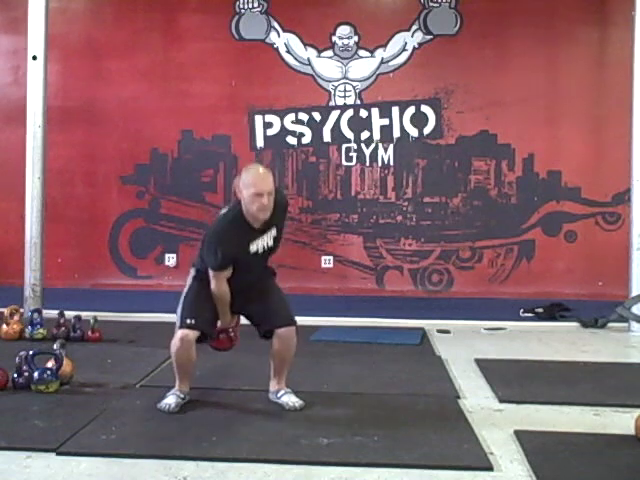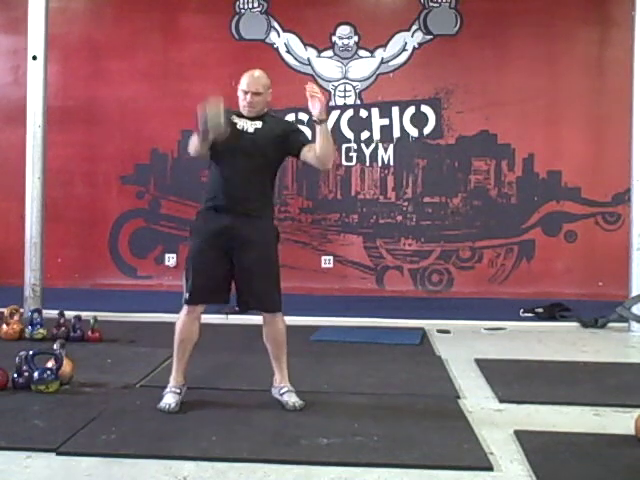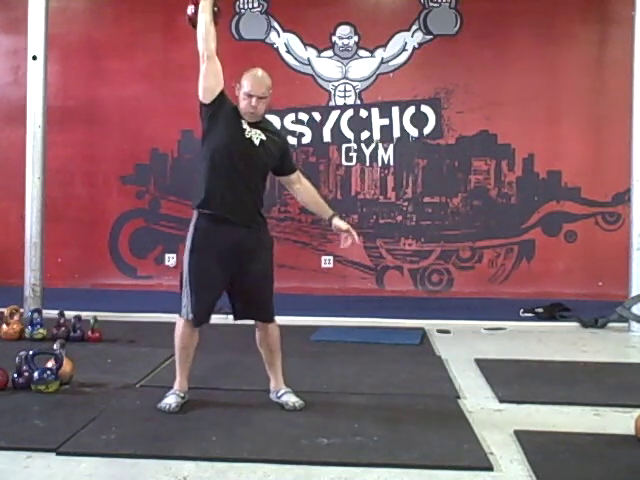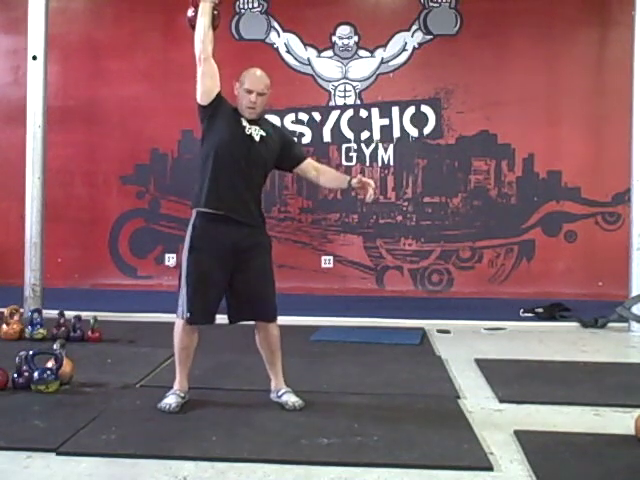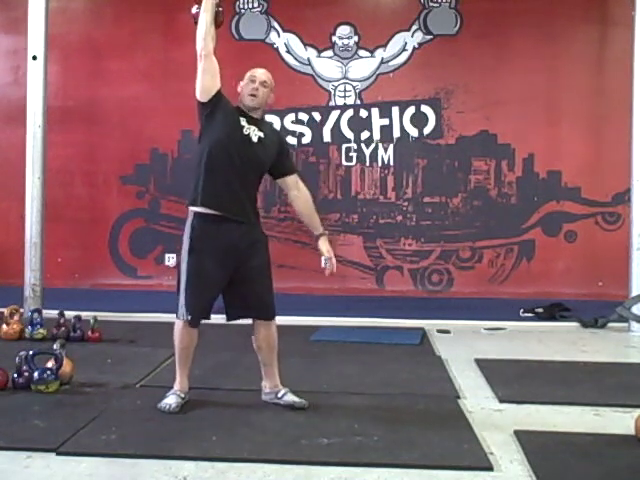
dt=0.5s
person 1, frame 1
left shoulder: (279, 203)
right shoulder: (223, 231)
right elbow: (218, 283)
right wrist: (225, 317)
left hip: (257, 281)
right hip: (210, 282)
left knee: (286, 329)
right knee: (185, 336)
left ankle: (278, 387)
right ankle: (181, 389)
person 1, frame 2
left shoulder: (282, 129)
right shoulder: (221, 117)
left elbow: (323, 161)
right elbow: (195, 148)
left wrist: (320, 119)
right wrist: (206, 133)
left hip: (257, 228)
right hip: (213, 224)
left knee: (271, 309)
right knee: (193, 305)
left ankle: (281, 383)
right ankle: (176, 384)
person 1, frame 3
left shoulder: (274, 139)
right shoulder: (218, 113)
left elbow: (297, 183)
right elbow: (207, 54)
left wrist: (333, 218)
left hip: (253, 235)
right hip: (210, 230)
left knee: (264, 315)
right knee: (192, 313)
left ankle: (278, 386)
right ankle: (180, 387)
person 1, frame 4
left shoulder: (276, 137)
right shoulder: (217, 114)
left elbow: (314, 170)
right elbow: (203, 57)
left wrist: (350, 181)
left hip: (252, 234)
right hip: (208, 229)
left knee: (264, 315)
right knee: (190, 313)
left ankle: (278, 385)
right ankle: (180, 387)
person 1, frame 5
left shoulder: (273, 139)
right shoulder: (216, 111)
left elbow: (295, 189)
right elbow: (206, 54)
left wrist: (320, 235)
left hip: (249, 232)
right hip: (206, 227)
left knee: (263, 313)
right knee: (189, 313)
left ankle: (272, 386)
right ankle: (180, 387)
